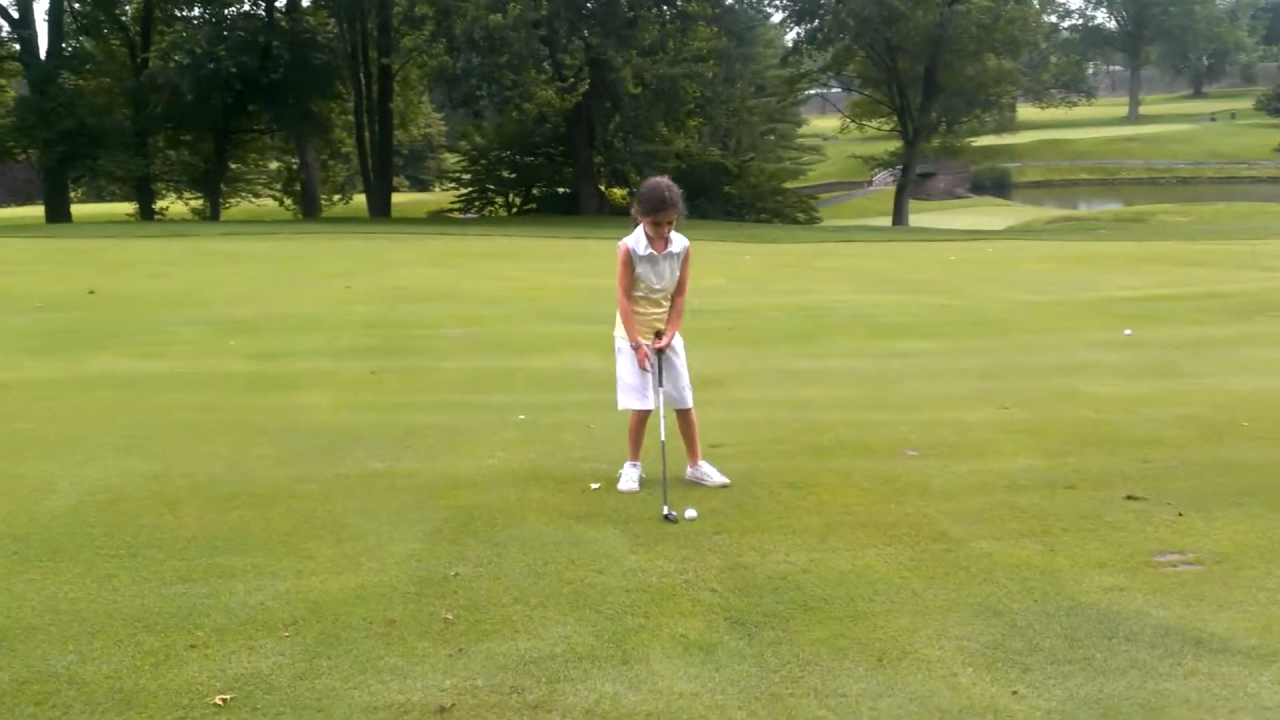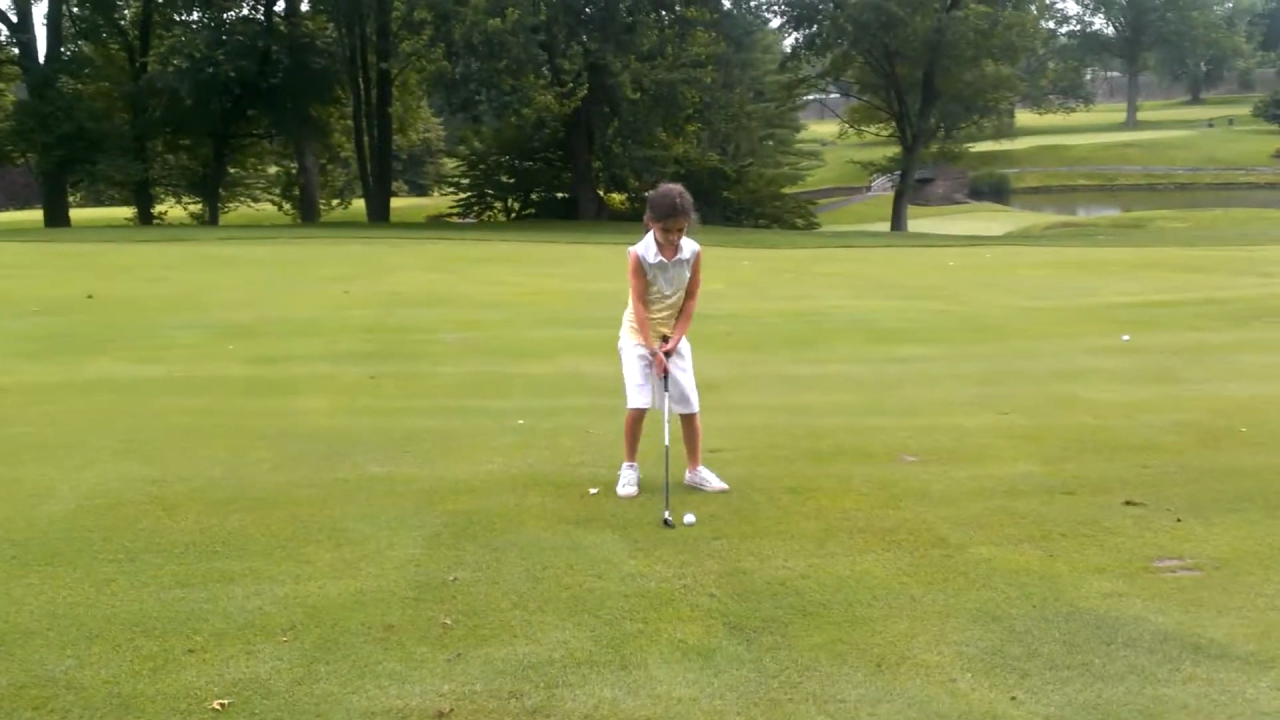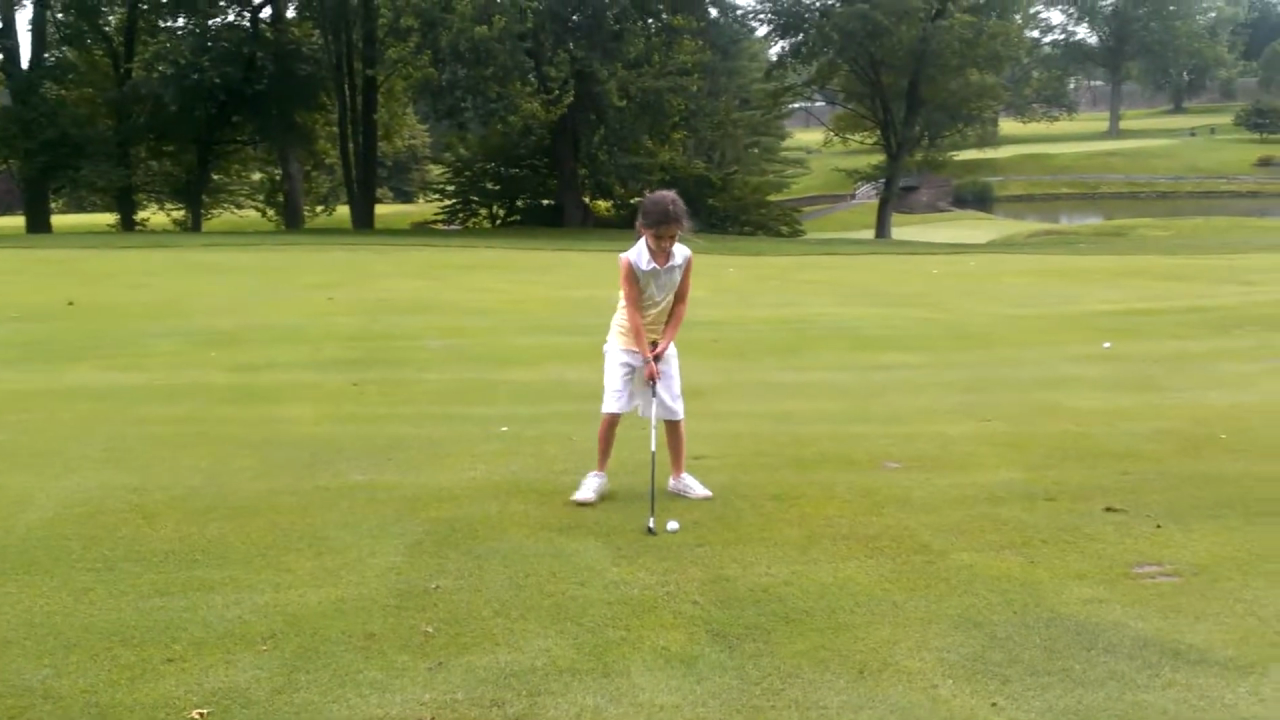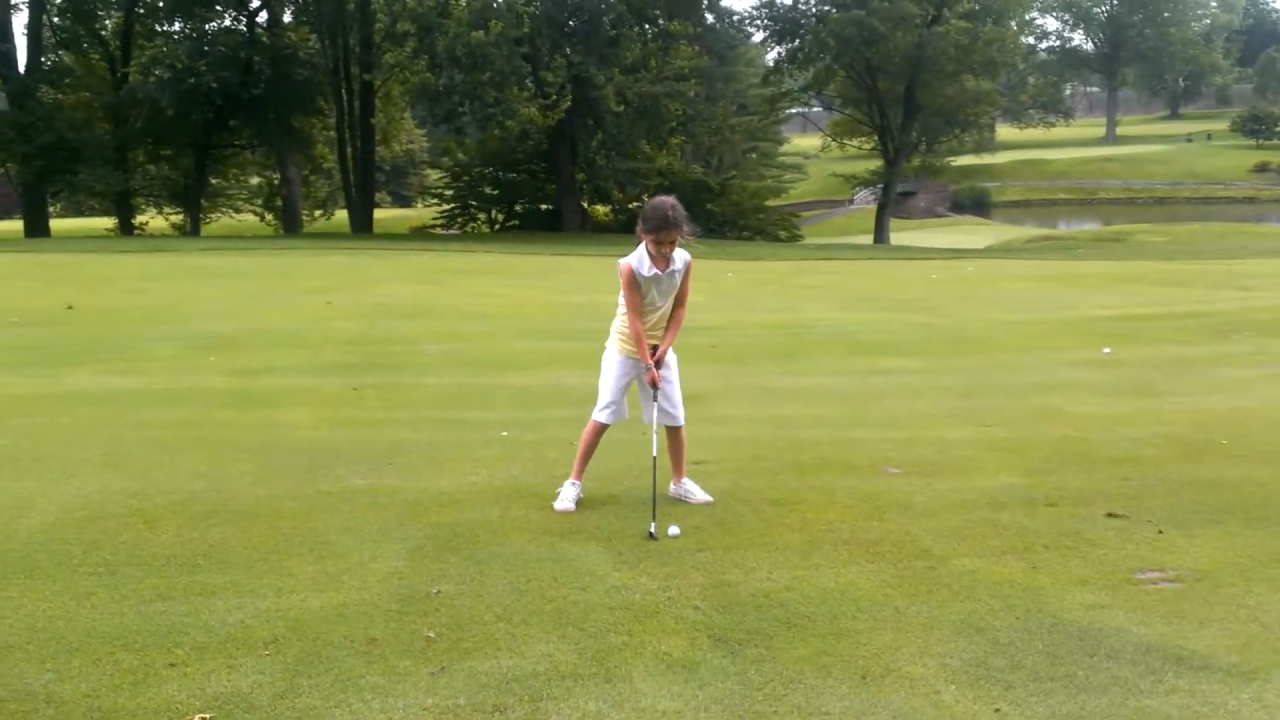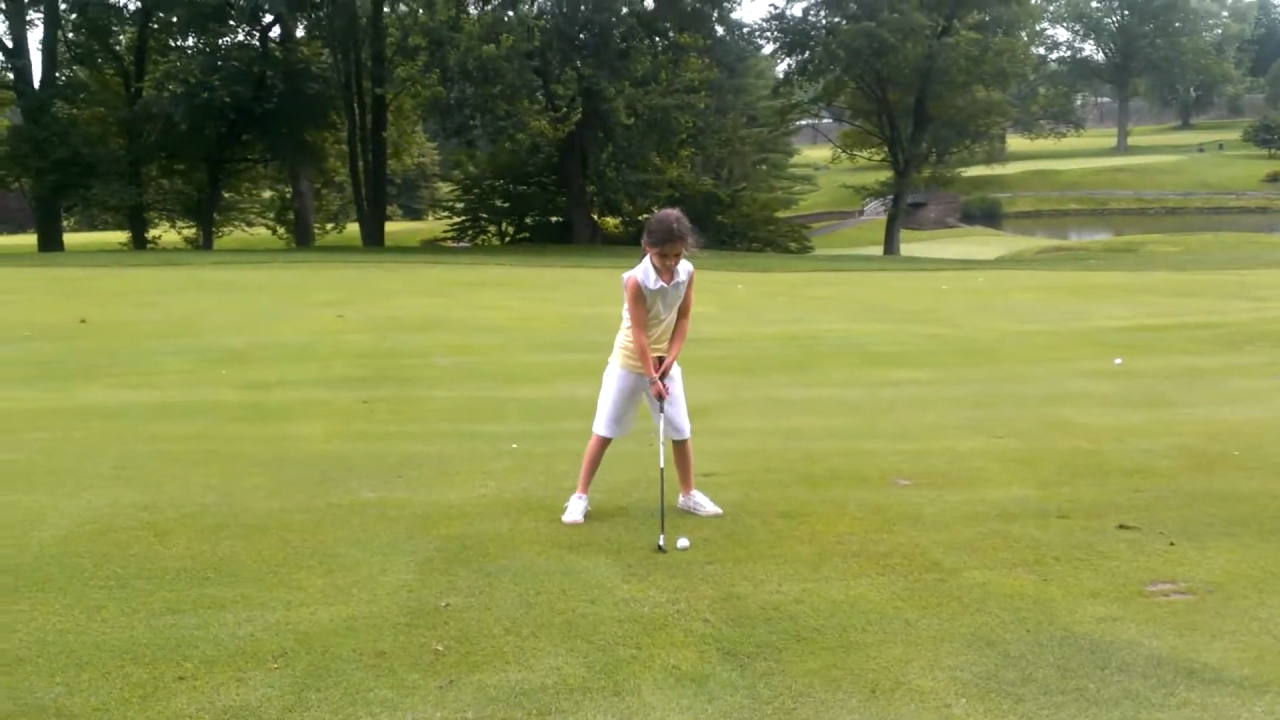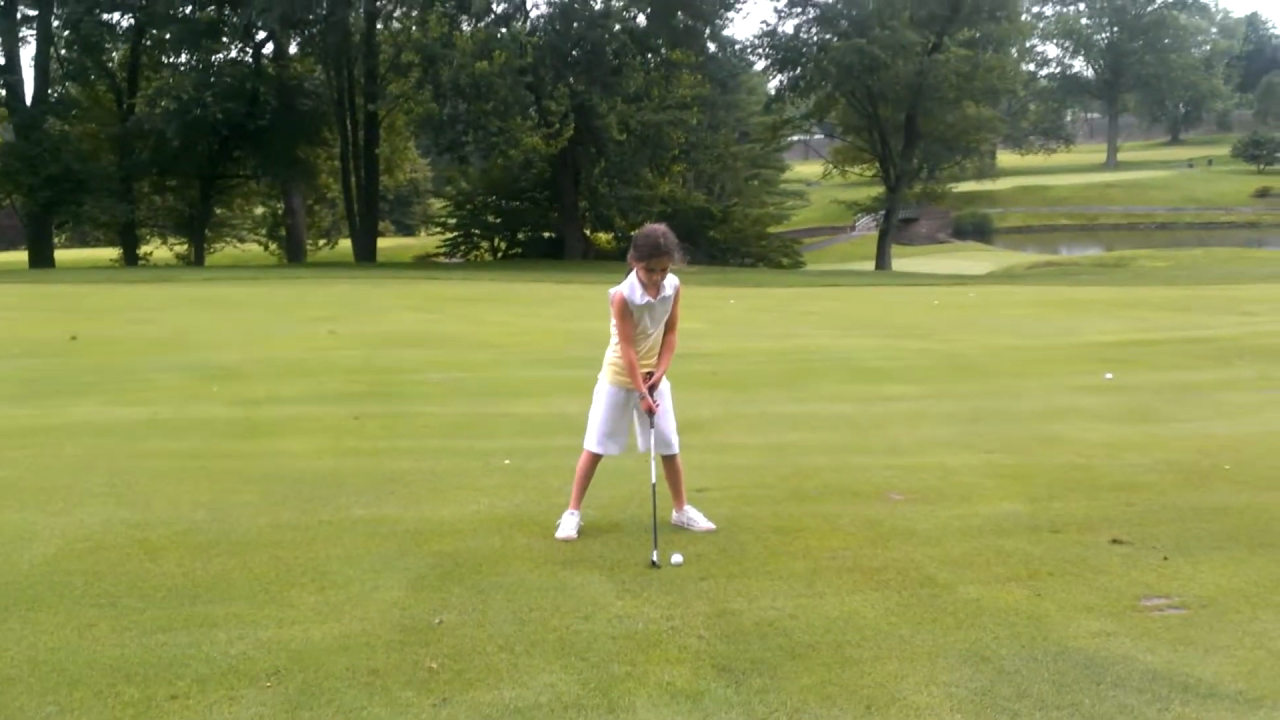
dt=0.1s
person 1, frame 1
left shoulder: (682, 246)
right shoulder: (628, 248)
left elbow: (680, 295)
right elbow: (624, 298)
left wrist: (668, 334)
right wrist: (636, 344)
left hip: (667, 334)
right hip: (633, 335)
left knee: (683, 401)
right knee: (640, 405)
left ankle: (695, 464)
right ankle: (632, 465)
person 1, frame 2
left shoulder: (693, 251)
right shoulder: (639, 254)
left elbow: (691, 298)
right elbow: (639, 304)
left wrist: (675, 339)
right wrist: (652, 349)
left hip: (674, 338)
right hip: (639, 337)
left knee: (689, 405)
right knee: (638, 404)
left ankle: (695, 469)
right ankle: (629, 467)
person 1, frame 3
left shoulder: (684, 257)
right shoulder: (630, 261)
left elbow: (680, 303)
right elbow: (634, 313)
left wrist: (664, 343)
right wrist: (645, 357)
left hip: (661, 343)
right hip: (625, 343)
left knee: (674, 411)
right knee: (613, 408)
left ankle: (679, 477)
right ankle: (598, 475)
person 1, frame 4
left shoulder: (684, 262)
right shoulder: (630, 267)
left elbow: (680, 307)
right elbow: (634, 319)
left wrist: (664, 346)
right wrist: (646, 363)
left hip: (660, 349)
right hip: (625, 348)
left knee: (675, 417)
right knee: (602, 417)
left ankle: (680, 481)
right ankle: (573, 482)
person 1, frame 5
left shoulder: (687, 273)
right shoulder: (635, 280)
left elbow: (683, 318)
right elbow: (639, 332)
left wrist: (671, 358)
right wrist: (651, 377)
left hip: (665, 362)
right hip: (628, 363)
left knee: (680, 431)
right knee: (604, 431)
left ankle: (688, 494)
right ankle: (580, 496)
person 1, frame 6
left shoulder: (673, 288)
right shoulder: (622, 295)
left elbow: (670, 333)
right elbow: (627, 347)
left wrist: (659, 373)
right wrist: (641, 392)
left hip: (654, 377)
right hip: (617, 378)
left knee: (669, 447)
right knee: (595, 446)
left ankle: (681, 510)
right ankle: (572, 512)
